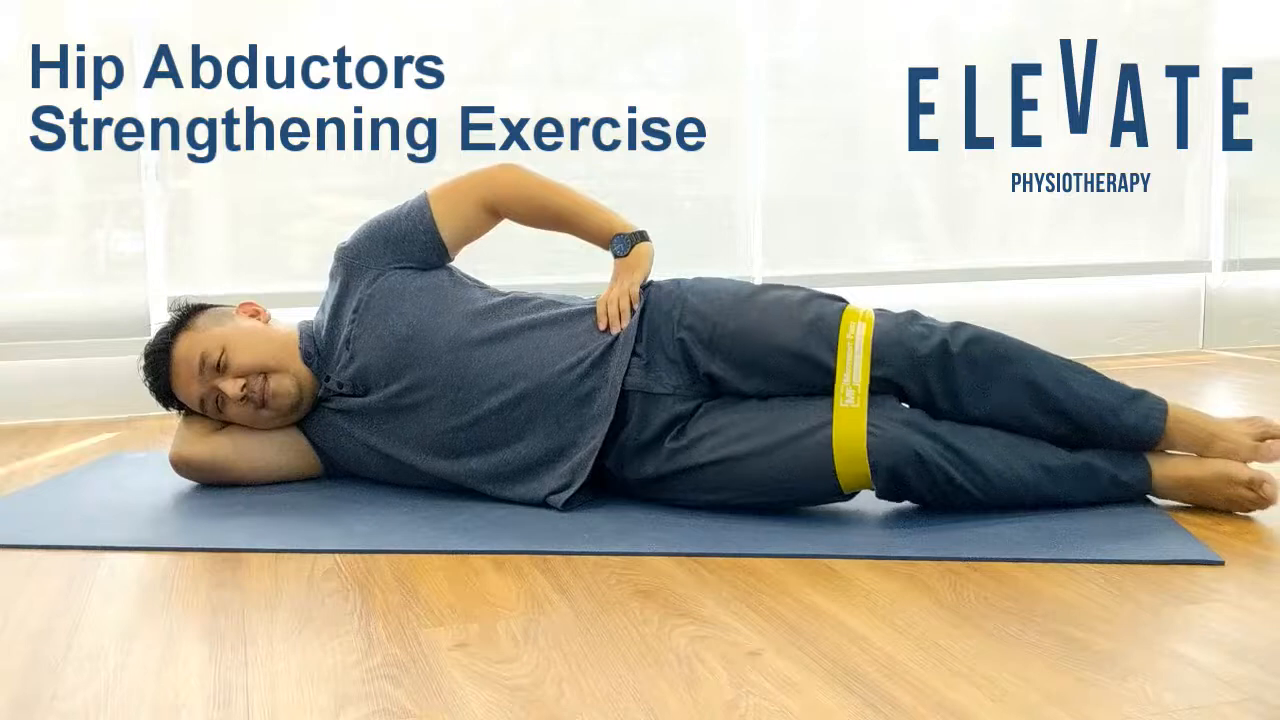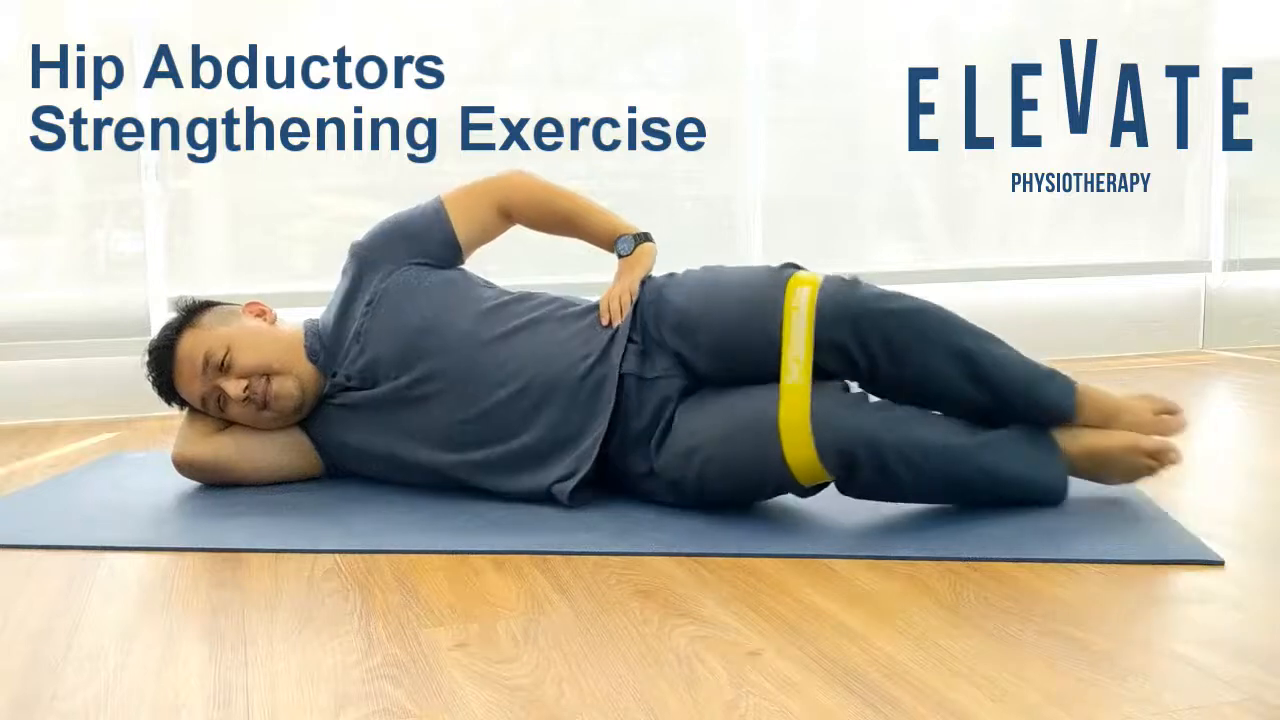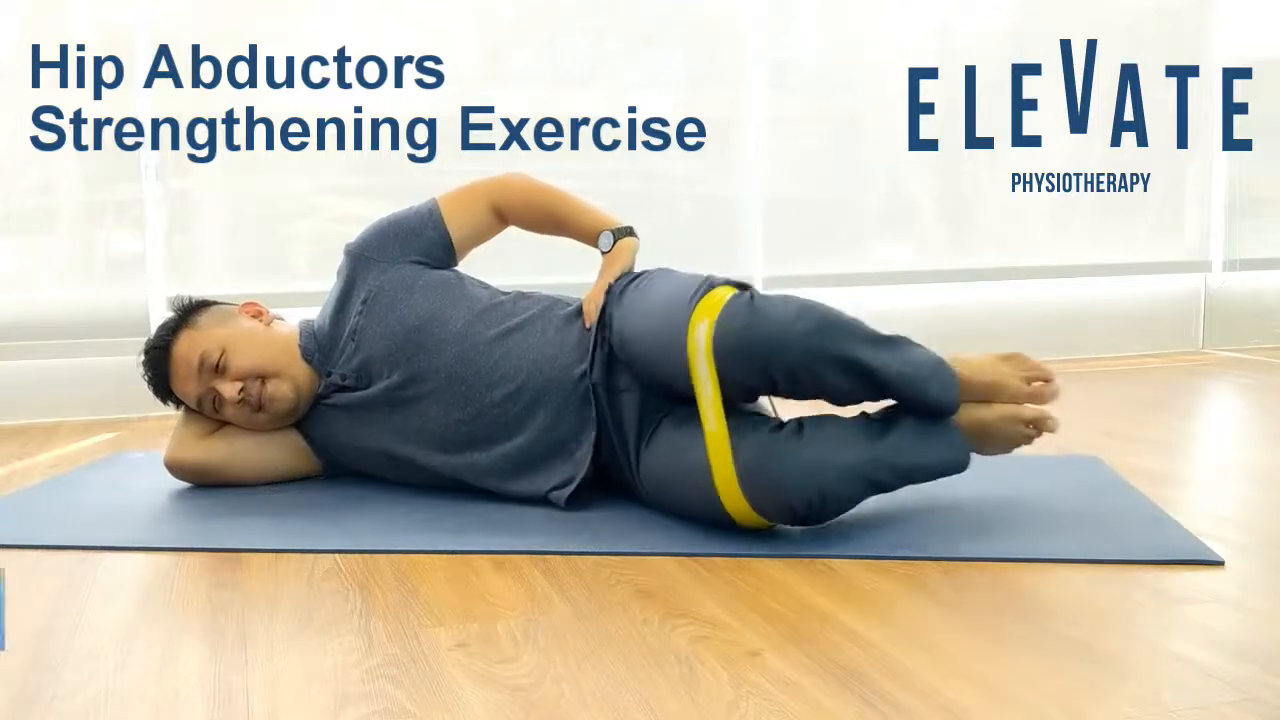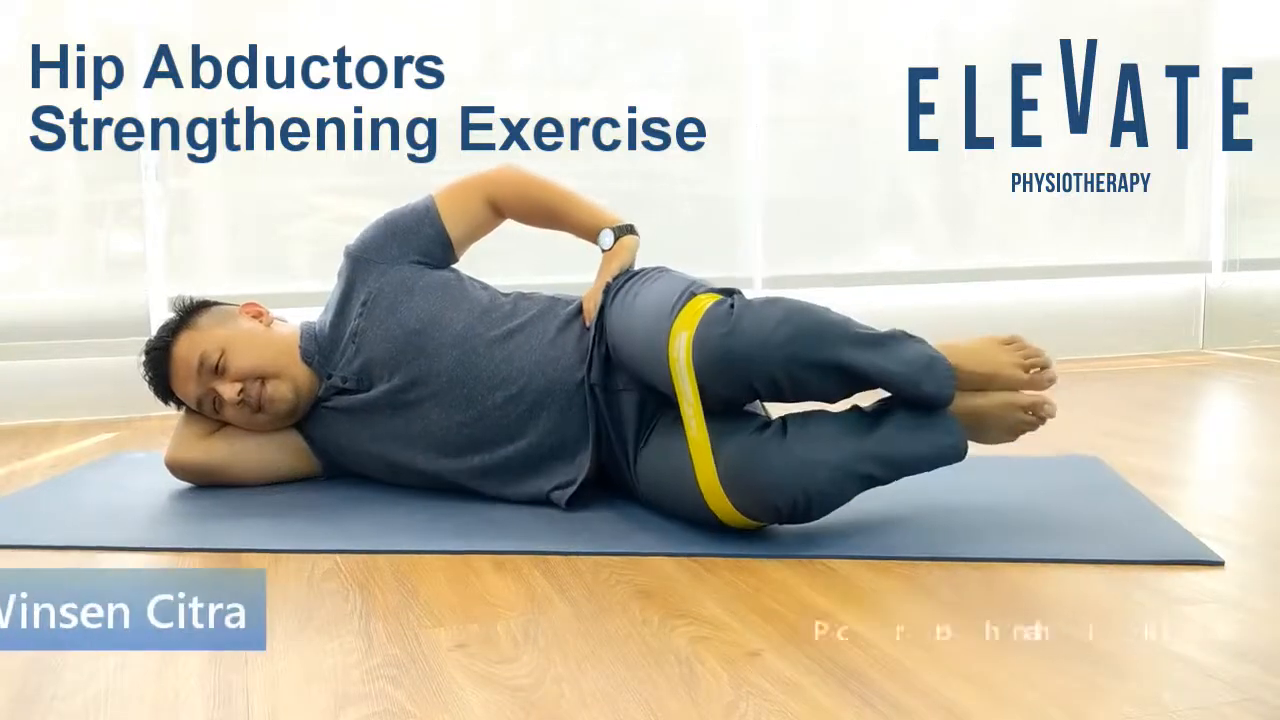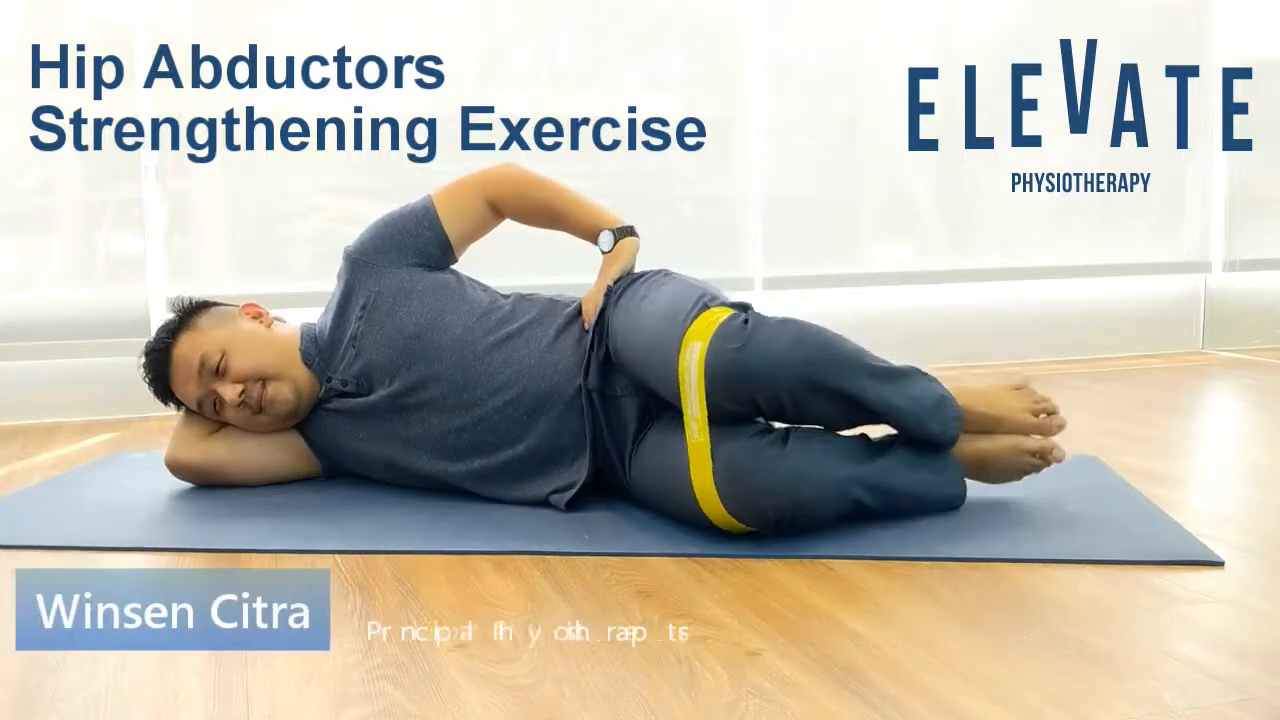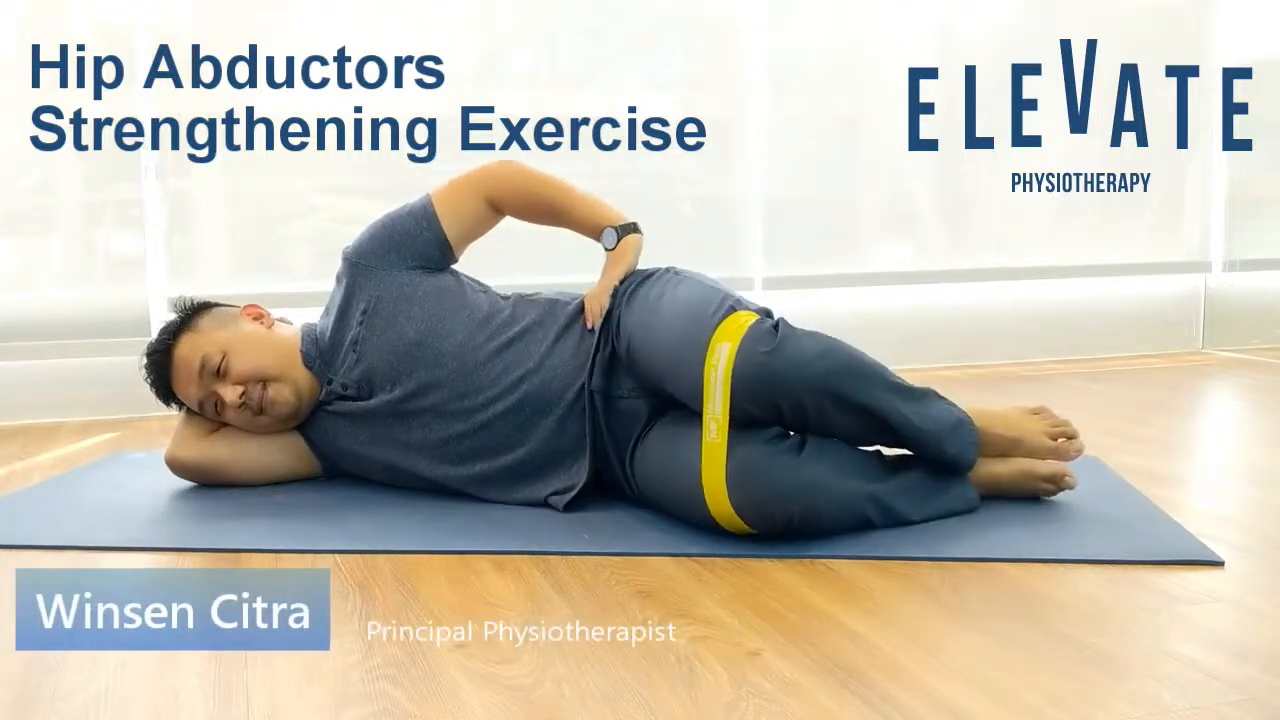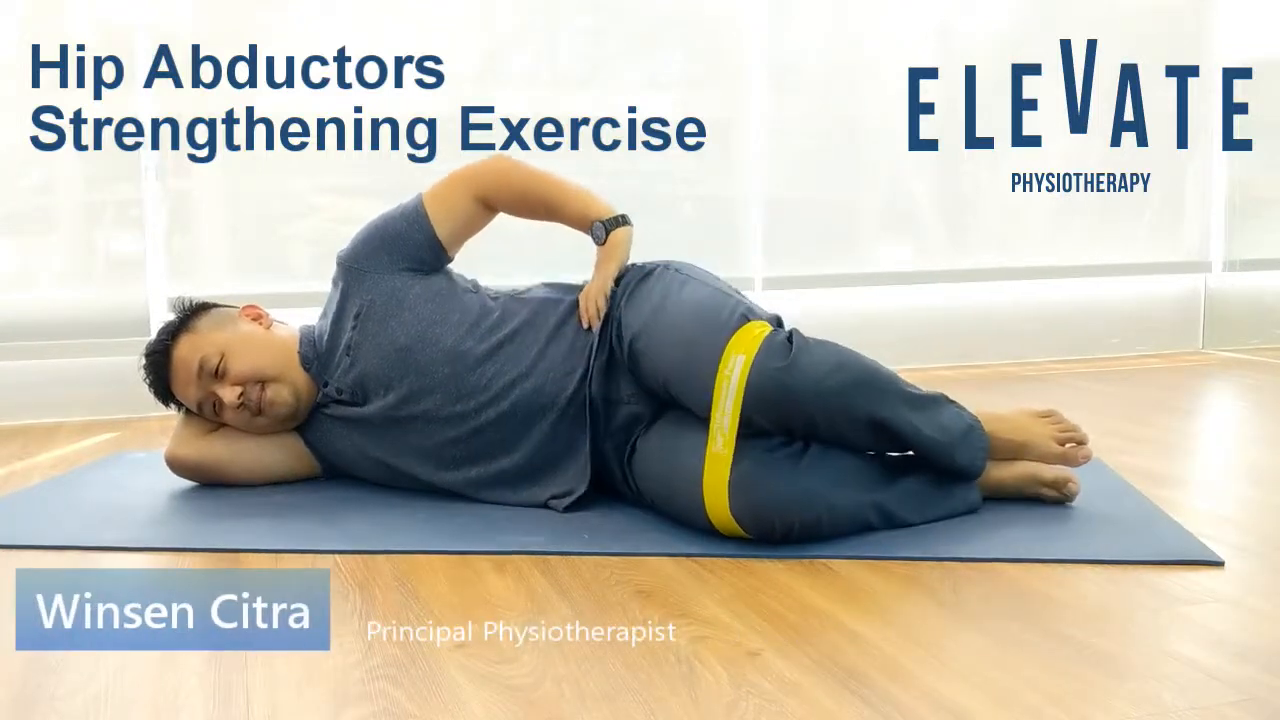
dt=0.3s
person 1, frame 1
left shoulder: (364, 270)
right shoulder: (331, 435)
left elbow: (498, 181)
left wrist: (628, 244)
left hip: (657, 339)
right hip: (652, 457)
left knee: (904, 355)
right knee: (894, 451)
left ankle: (1167, 423)
right ankle: (1155, 476)
person 1, frame 2
left shoulder: (376, 267)
right shoulder: (330, 437)
left elbow: (512, 189)
left wrist: (633, 245)
left hip: (653, 336)
right hip: (649, 454)
left knee: (842, 317)
right knee: (843, 427)
left ankle: (1069, 402)
right ankle: (1060, 458)
person 1, frame 3
left shoulder: (372, 268)
right shoulder: (325, 434)
left elbow: (504, 191)
left wrist: (616, 241)
left hip: (625, 331)
right hip: (634, 449)
left knee: (742, 337)
right knee: (785, 476)
left ankle: (943, 380)
right ankle: (955, 431)
person 1, frame 4
left shoulder: (371, 267)
right shoulder: (327, 435)
left elbow: (499, 184)
left wrist: (616, 236)
left hip: (627, 329)
right hip: (627, 453)
left knee: (725, 348)
right knee: (771, 477)
left ankle: (938, 370)
right ankle: (952, 424)
person 1, frame 5
left shoulder: (368, 272)
right shoulder: (324, 437)
left elbow: (497, 181)
left wrist: (615, 236)
left hip: (629, 327)
right hip: (627, 454)
left knee: (734, 359)
right knee: (760, 482)
left ankle: (942, 406)
right ankle: (953, 460)
person 1, frame 6
left shoulder: (371, 270)
right shoulder: (330, 438)
left elbow: (497, 180)
left wrist: (617, 233)
left hip: (633, 328)
right hip: (627, 448)
left knee: (767, 365)
right knee: (768, 491)
left ankle: (962, 429)
right ankle: (966, 479)
person 1, frame 7
left shoulder: (367, 271)
right shoulder: (327, 438)
left elbow: (488, 176)
left wrist: (608, 228)
left hip: (634, 323)
right hip: (628, 449)
left knee: (774, 380)
right knee: (765, 500)
left ankle: (970, 434)
right ankle: (978, 480)
